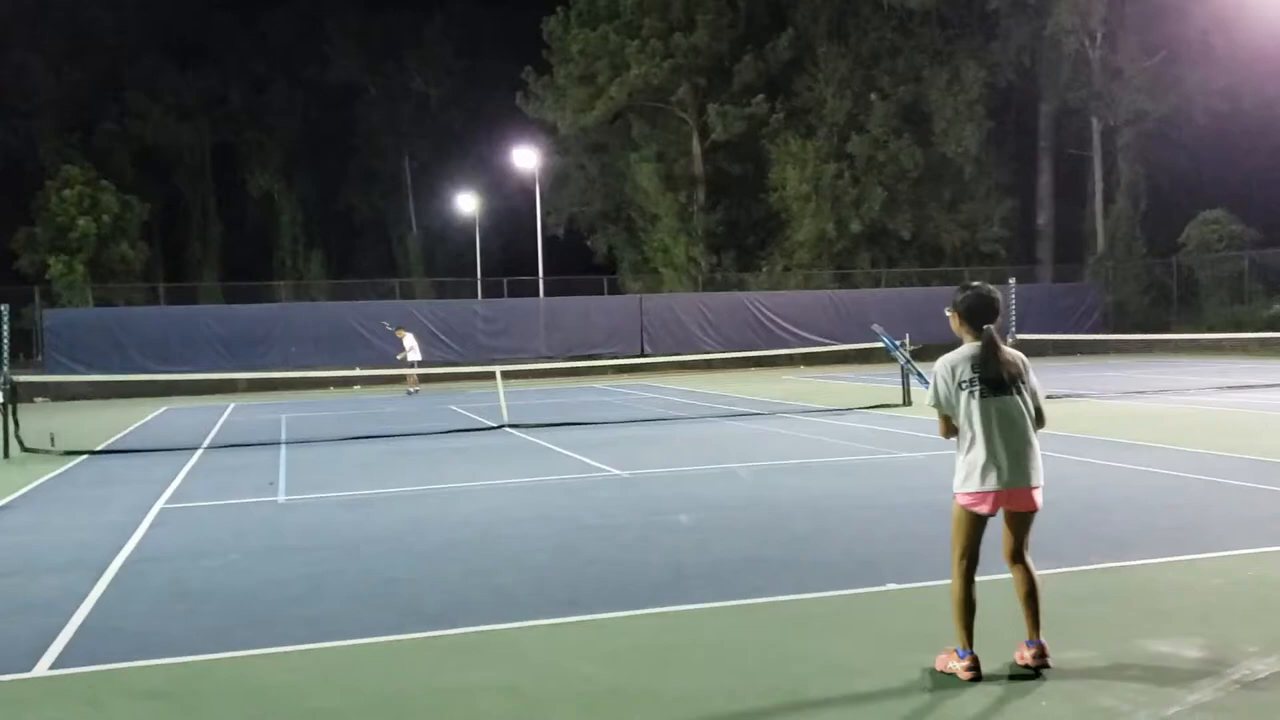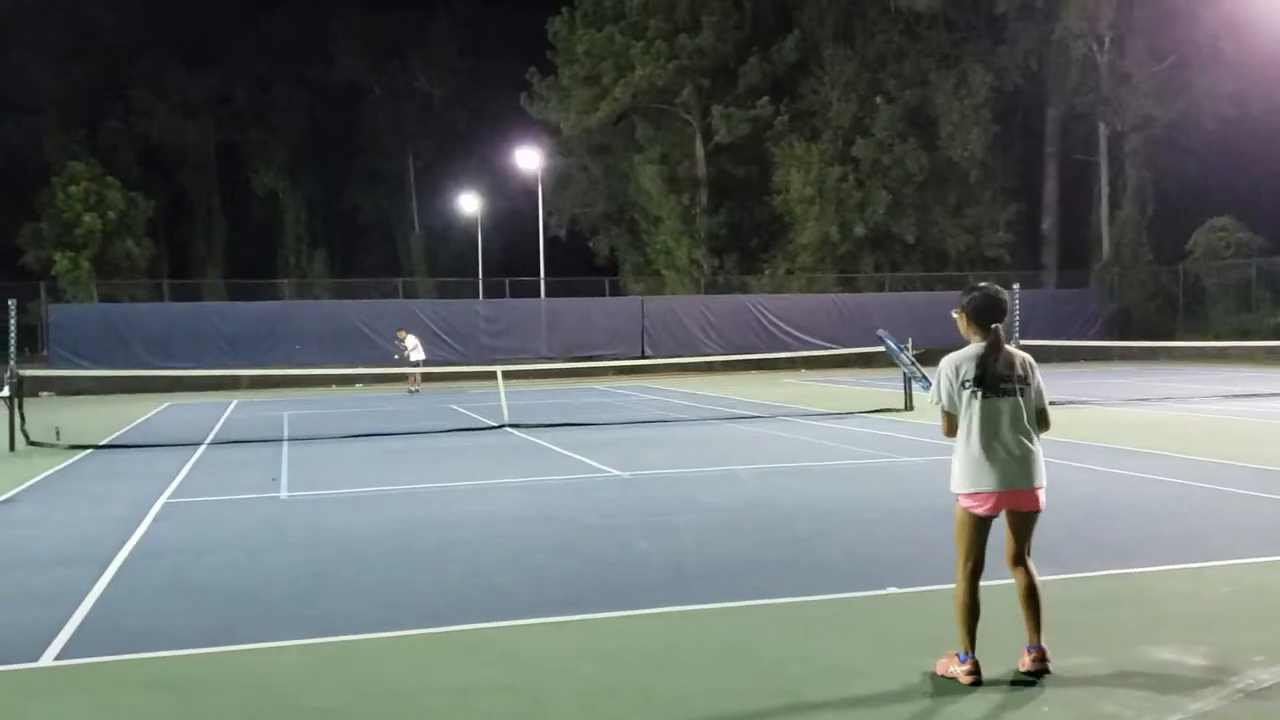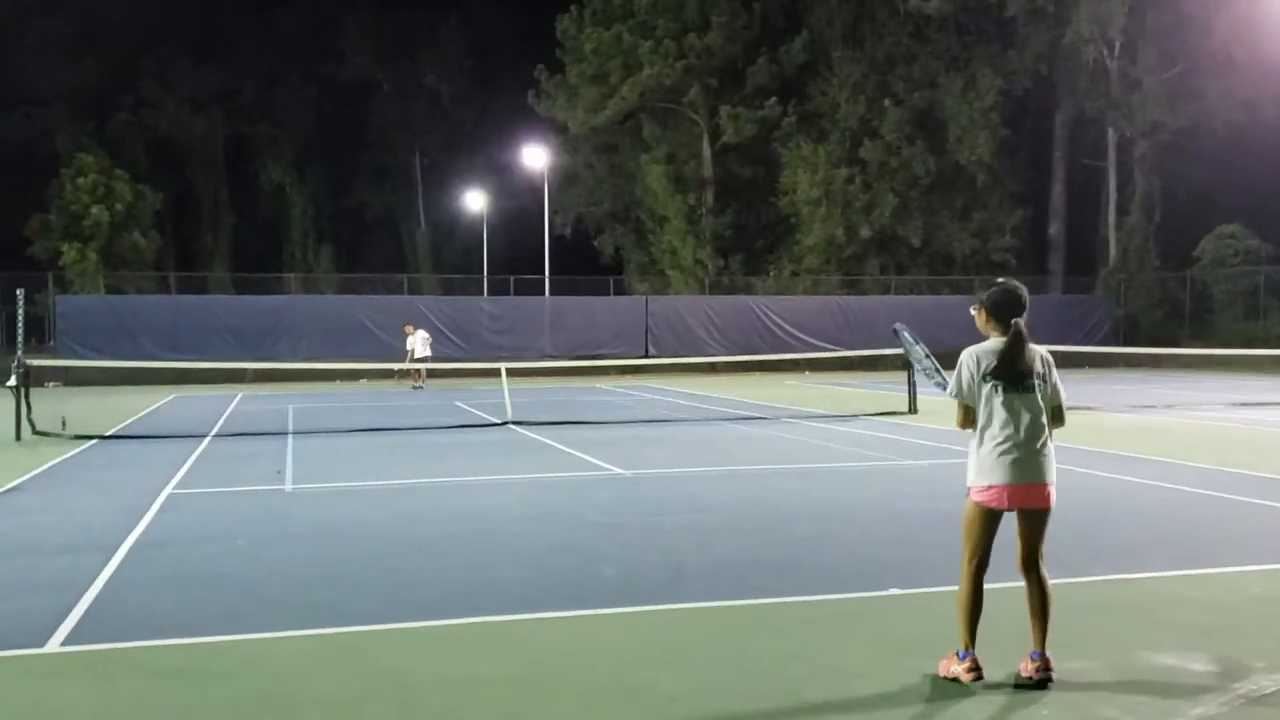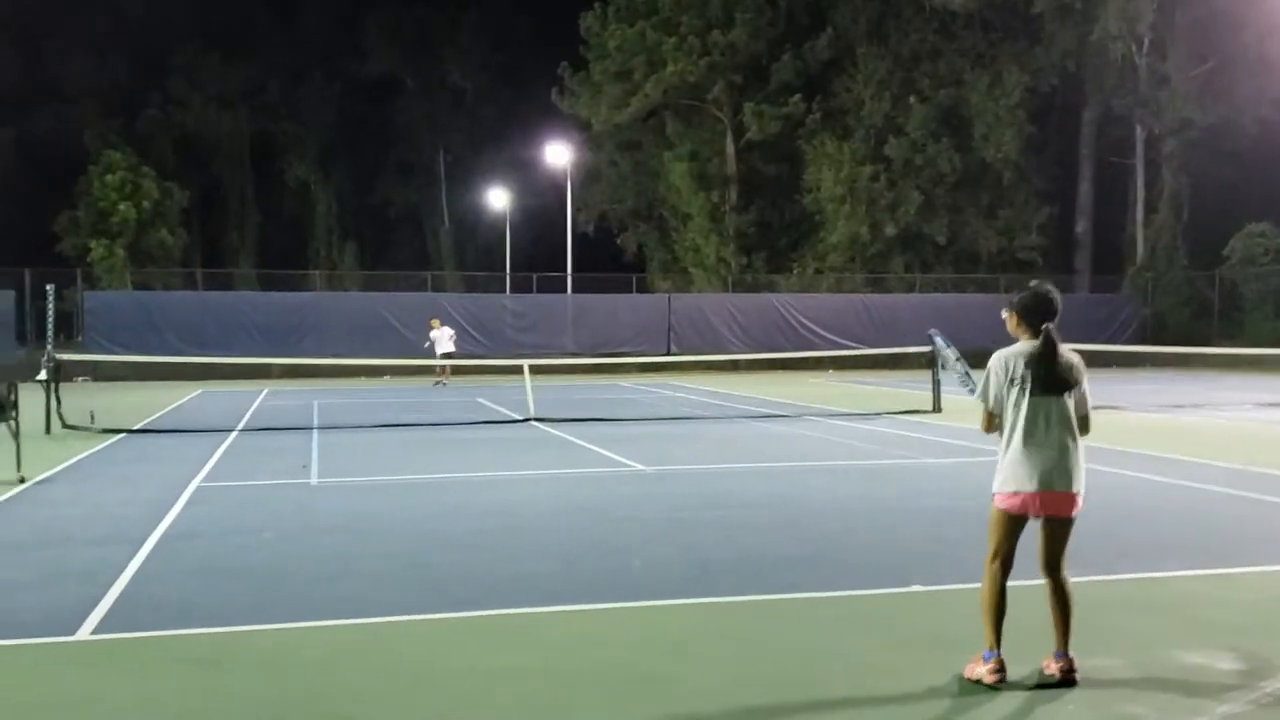
dt=0.2s
person 1, frame 1
left shoulder: (949, 365)
right shoulder: (1017, 360)
left elbow: (946, 430)
right elbow: (1039, 420)
left hip: (978, 479)
right hip: (1025, 476)
left knee: (963, 565)
right knee: (1017, 556)
left ankle: (965, 656)
right ankle: (1034, 645)
person 1, frame 2
left shoulder: (955, 364)
right shoulder: (1024, 362)
left elbow: (949, 429)
right elbow: (1043, 423)
left hip: (979, 480)
right hip: (1026, 478)
left knee: (969, 569)
right knee: (1021, 561)
left ankle: (966, 660)
right ankle: (1035, 651)
person 1, frame 3
left shoulder: (974, 357)
right shoulder: (1042, 358)
left elbow: (965, 421)
right elbow: (1058, 420)
left hip: (993, 474)
right hip: (1038, 474)
left knee: (974, 567)
right knee: (1032, 564)
left ankle: (966, 659)
right ankle: (1038, 659)
person 1, frame 4
left shoulder: (1003, 361)
right shoulder: (1071, 364)
left elbow: (988, 427)
right elbow: (1083, 428)
left hip: (1018, 479)
right hip: (1064, 480)
left knee: (997, 566)
right knee: (1053, 568)
left ankle: (992, 660)
right ankle: (1062, 659)
